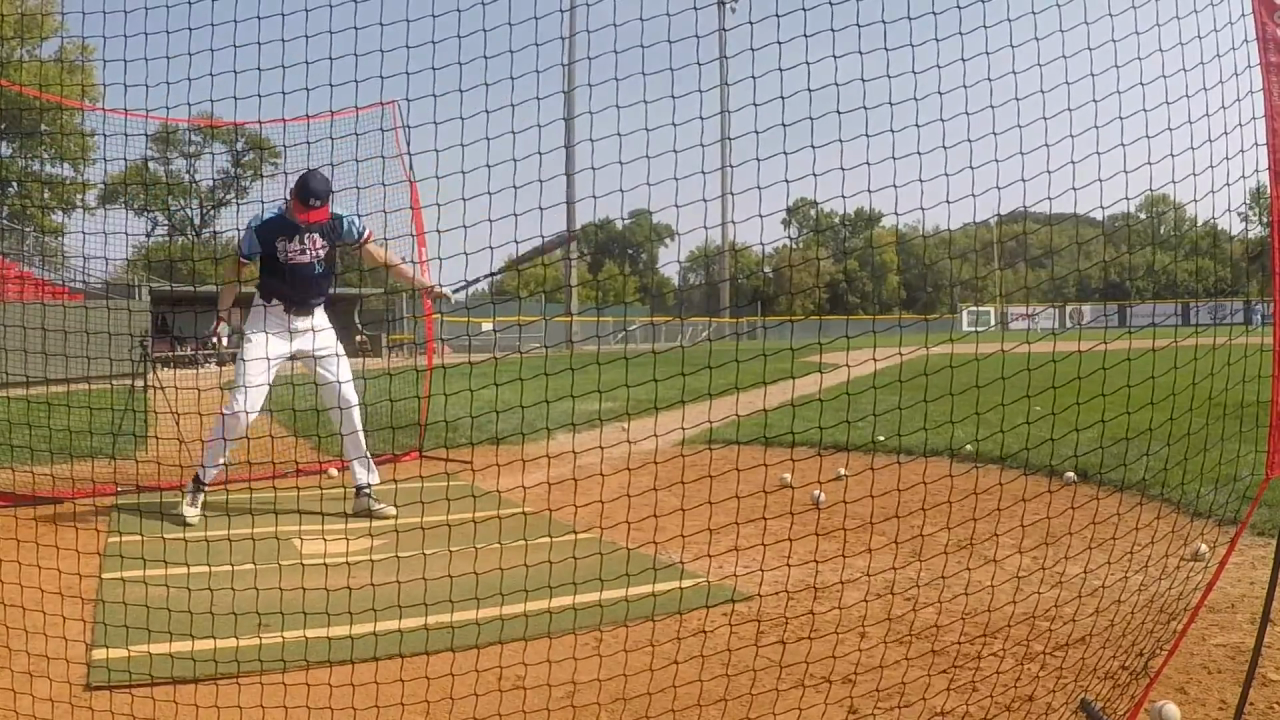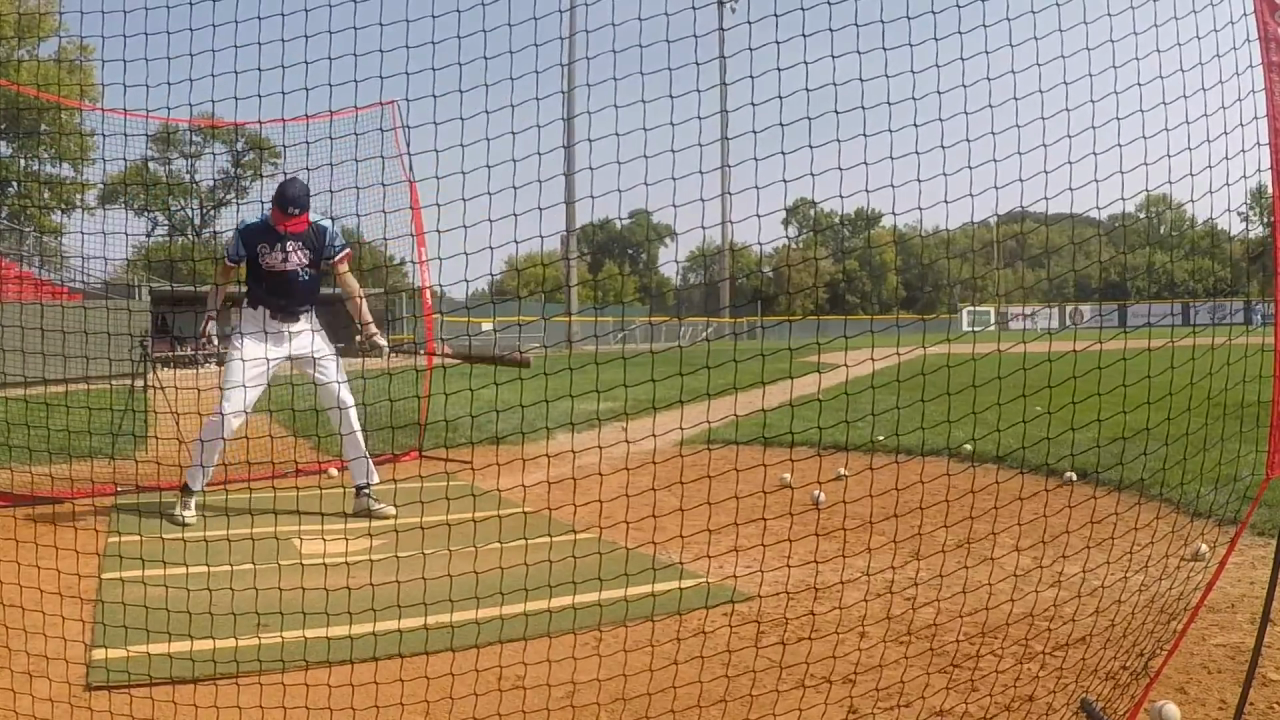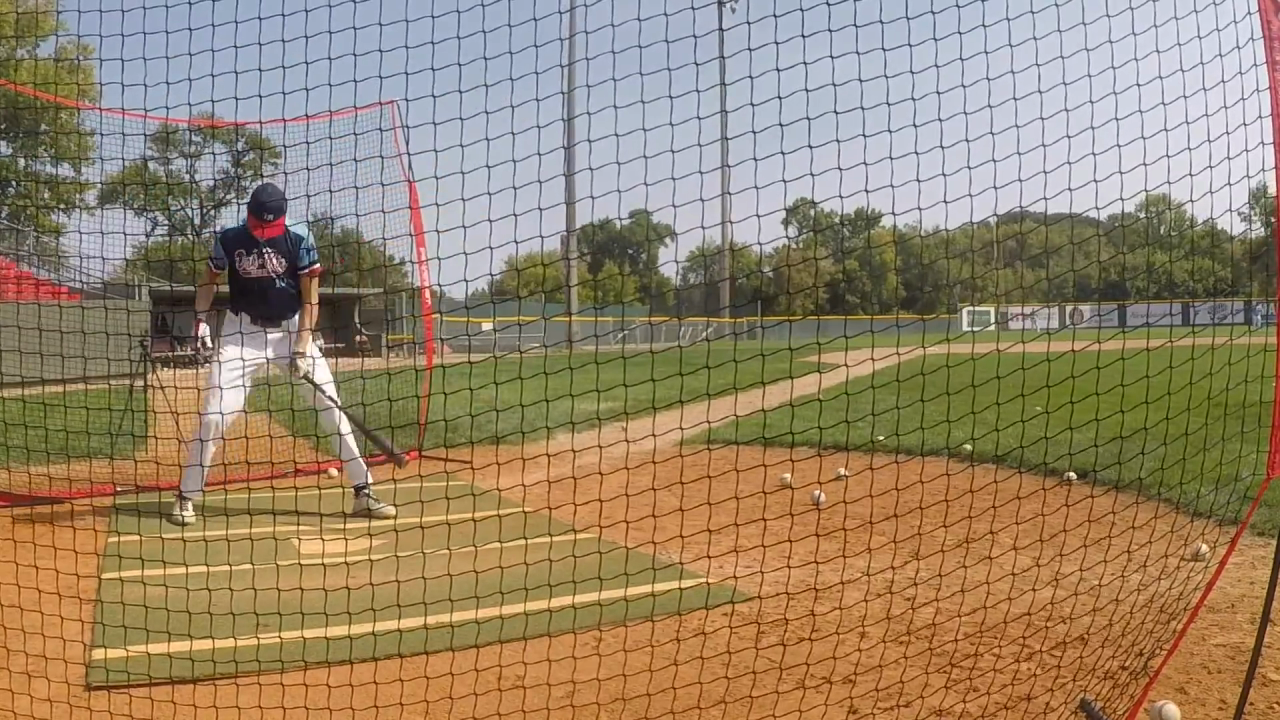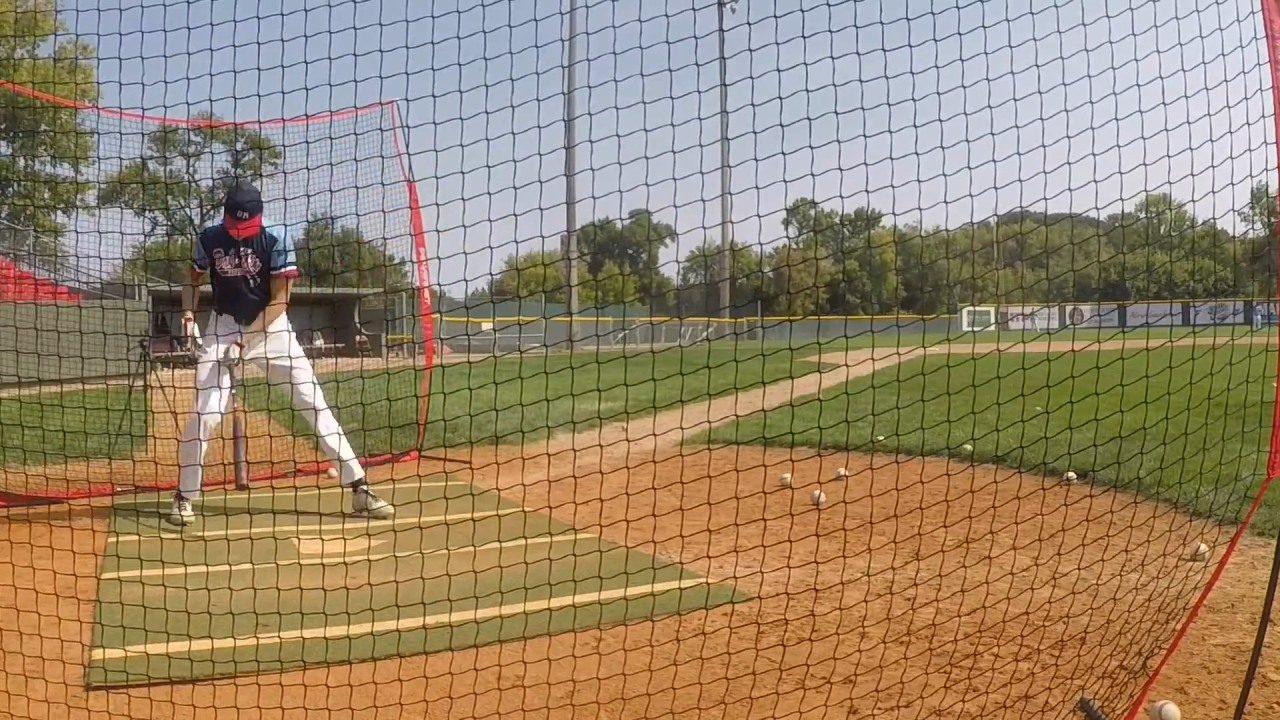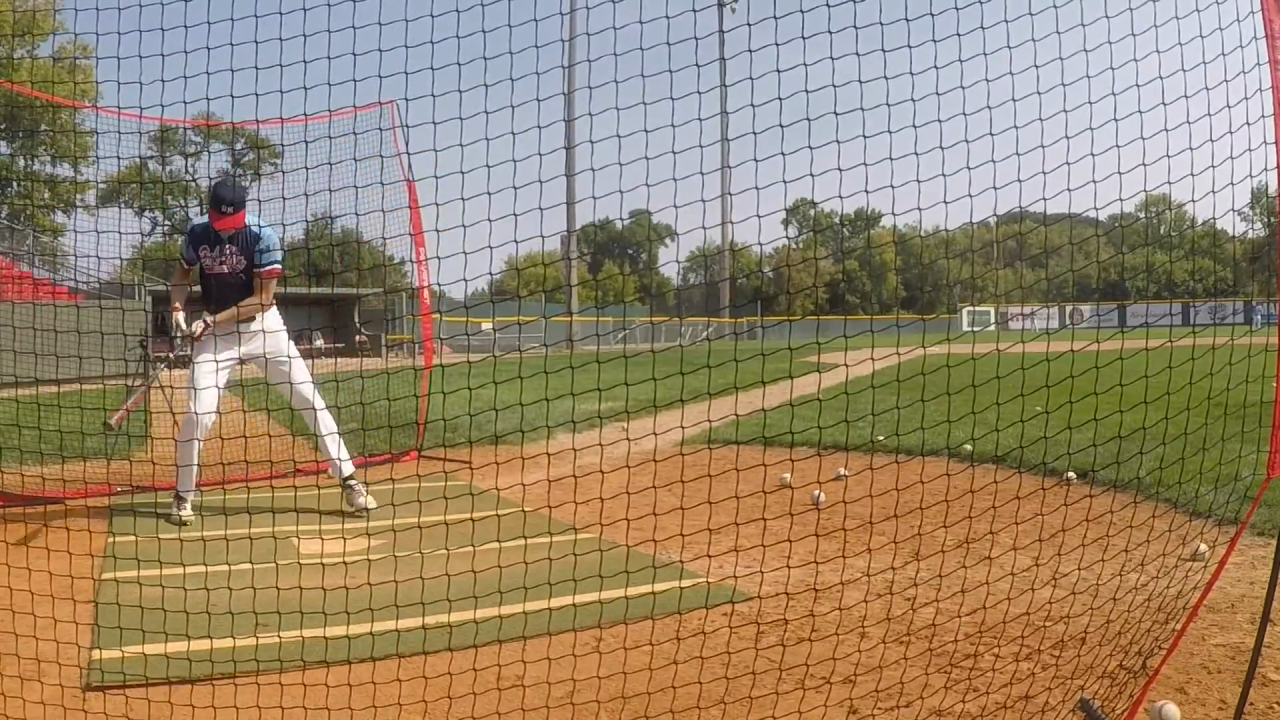
dt=0.1s
person 1, frame 1
left shoulder: (337, 222)
right shoulder: (263, 226)
left elbow: (377, 253)
right elbow: (237, 273)
left wrist: (420, 282)
right wrist: (222, 316)
left hip: (314, 320)
right hip: (269, 320)
left knee: (346, 402)
right knee: (241, 408)
left ankle: (364, 492)
right ankle: (198, 485)
person 1, frame 2
left shoulder: (322, 231)
right shoulder: (248, 233)
left elbow: (346, 279)
right elbow: (224, 276)
left wrist: (367, 324)
right wrist: (210, 316)
left hip: (304, 325)
right hip: (258, 326)
left knee: (343, 405)
right knee: (229, 413)
left ankle: (363, 491)
right ankle: (189, 493)
person 1, frame 3
left shoulder: (299, 238)
right shoulder: (230, 238)
left elbow: (310, 297)
right elbow: (209, 280)
left wrist: (302, 345)
right wrist: (201, 318)
left hip: (290, 329)
right hip: (242, 330)
left knee: (331, 406)
right knee: (215, 414)
left ankle: (362, 492)
right ankle: (187, 495)
person 1, frame 4
left shoulder: (277, 239)
right shoulder: (209, 237)
left elbow: (279, 300)
right elbow: (194, 277)
left wrist: (244, 341)
right wrist: (188, 313)
left hip: (270, 328)
right hip: (223, 329)
left knee: (314, 404)
right knee: (204, 415)
left ankle: (358, 488)
right ankle: (185, 496)
person 1, frame 5
left shoulder: (262, 236)
right shoulder: (196, 234)
left elbow: (262, 298)
right elbow: (182, 274)
left wrist: (212, 321)
right wrist: (177, 306)
left hip: (263, 324)
right hip: (214, 328)
left knee: (310, 400)
right knee: (198, 414)
left ankle: (349, 481)
right ankle: (183, 495)
